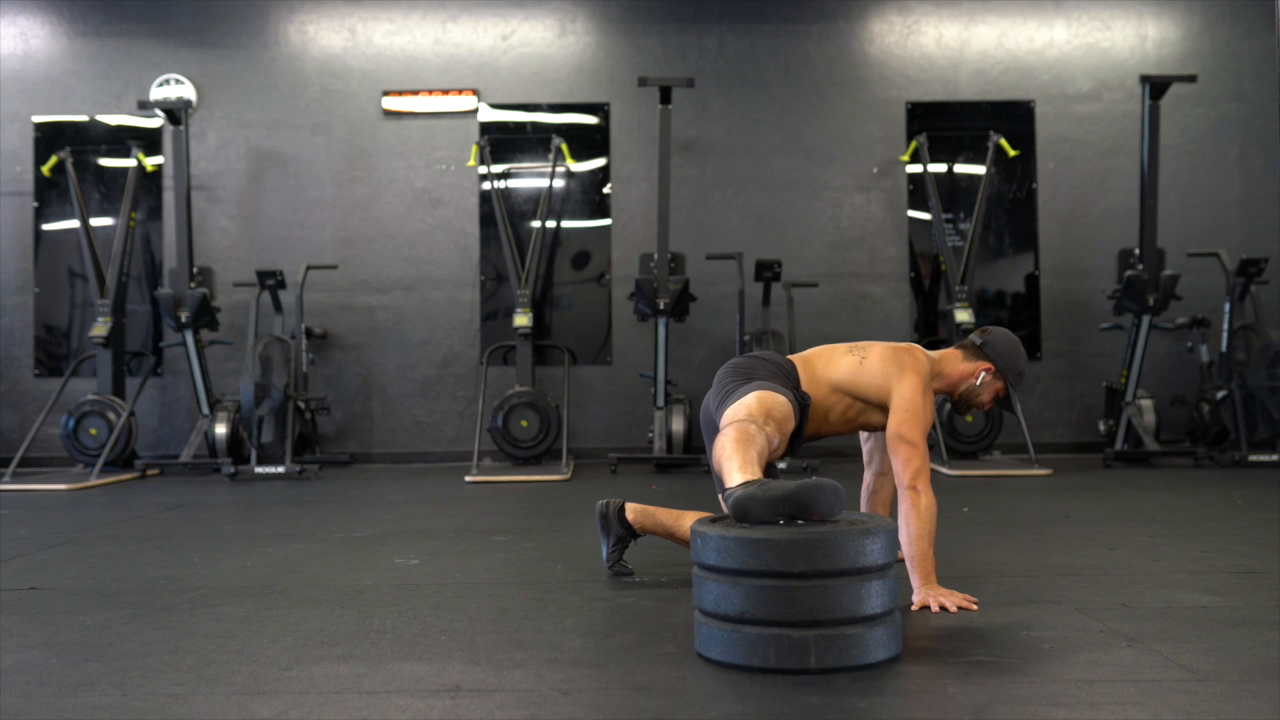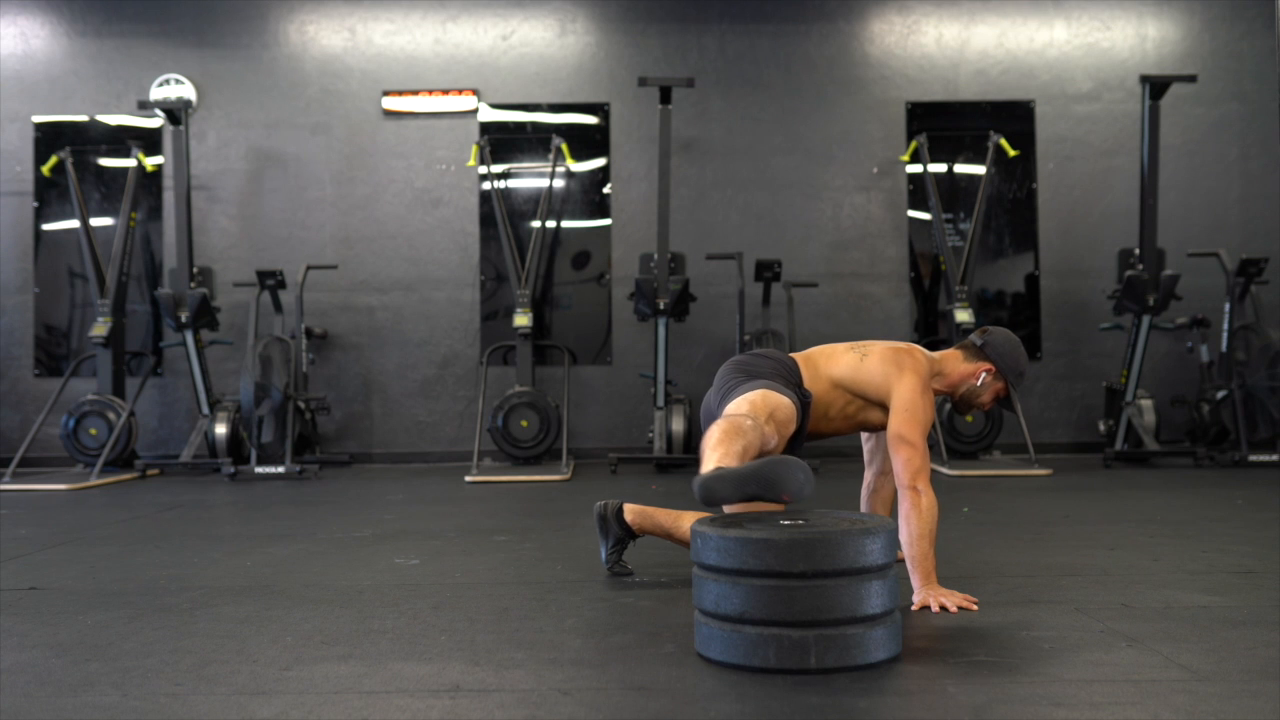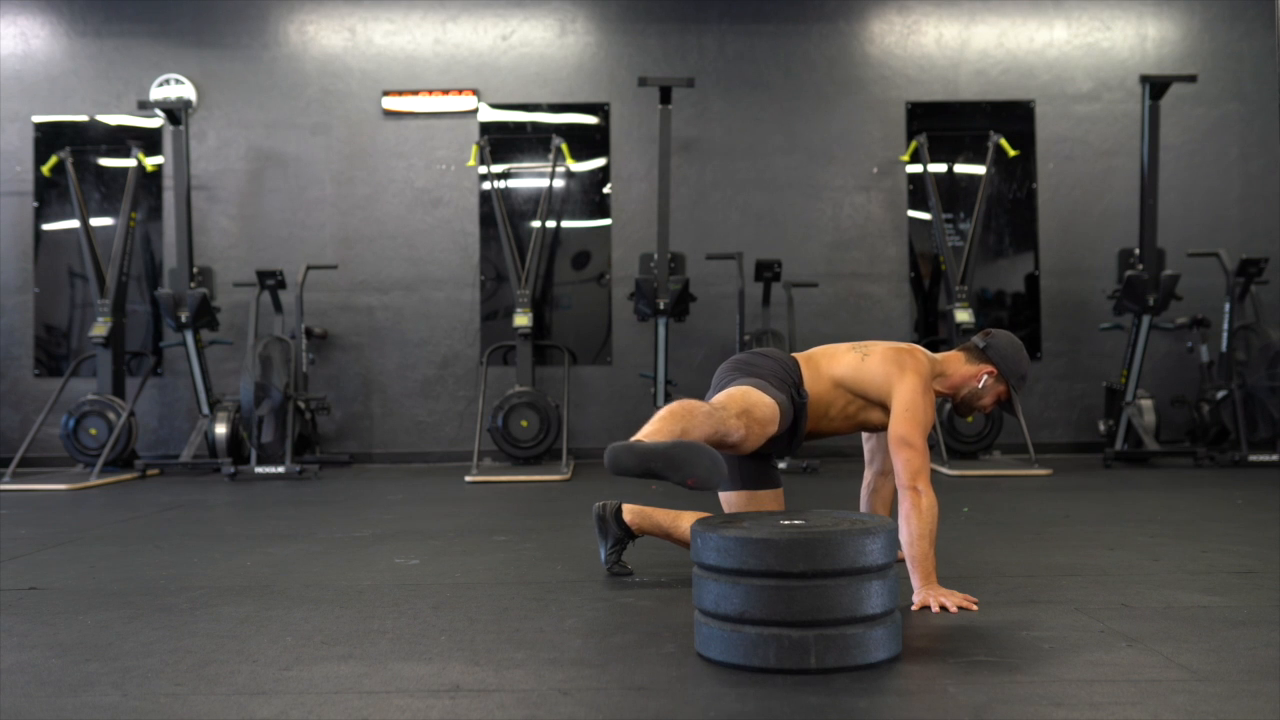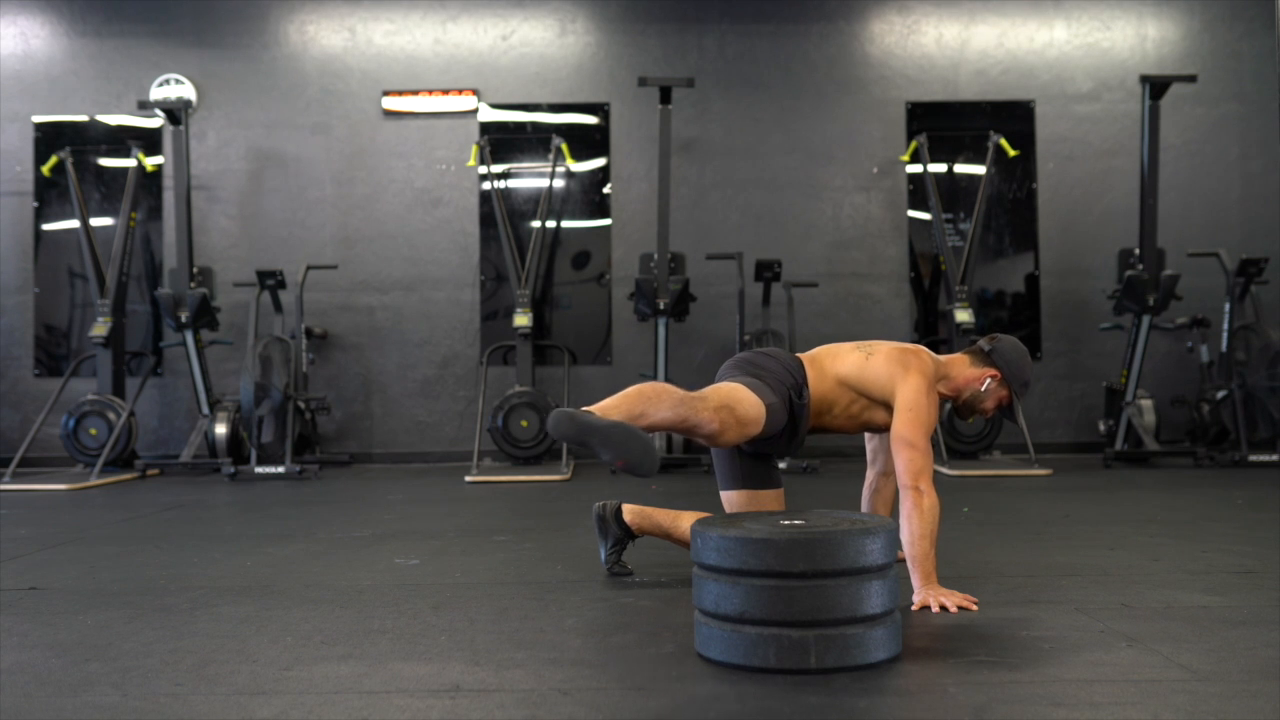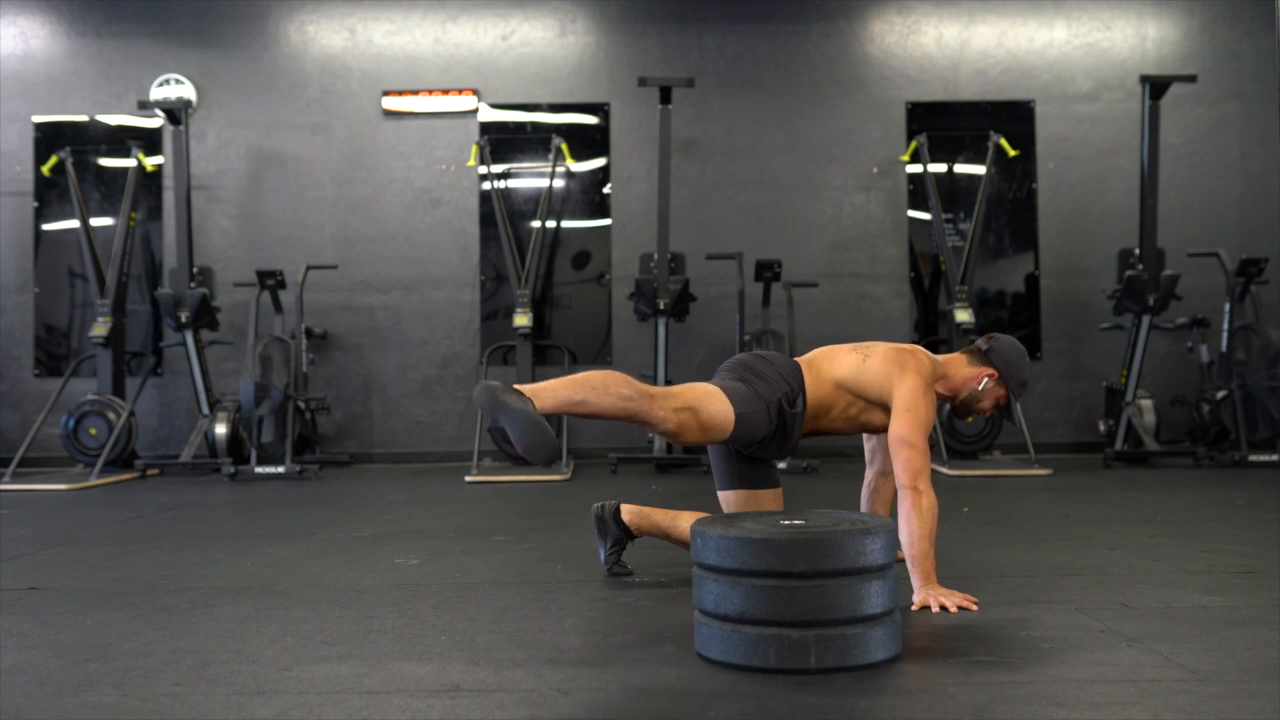
dt=0.5s
person 1, frame 1
left shoulder: (904, 372)
right shoulder: (915, 384)
left elbow: (881, 469)
right elbow: (914, 488)
right wrist: (925, 585)
left hip: (731, 407)
right hip: (752, 385)
right knee: (760, 430)
left ankle: (627, 516)
right ankle: (747, 487)
person 1, frame 2
left shoulder: (905, 372)
right shoulder: (916, 382)
left elbow: (881, 470)
right elbow: (914, 488)
right wrist: (926, 585)
left hip: (737, 403)
right hip: (755, 380)
right knee: (762, 427)
left ankle: (625, 518)
right ankle: (716, 474)
person 1, frame 3
left shoulder: (908, 374)
right shoulder: (917, 384)
left elbow: (881, 471)
right elbow: (915, 489)
right wrist: (926, 585)
left hip: (756, 408)
right hip: (760, 381)
right knee: (736, 425)
left ankle: (625, 518)
right ankle: (645, 446)
person 1, frame 4
left shoulder: (913, 374)
right shoulder: (921, 384)
left elbow: (884, 472)
right elbow: (916, 490)
right wrist: (926, 585)
left hip: (767, 420)
right hip: (765, 382)
right knee: (710, 416)
left ankle: (625, 517)
right ankle: (593, 418)
person 1, frame 5
left shoulder: (909, 373)
right shoulder: (917, 384)
left elbow: (881, 471)
right elbow: (914, 489)
right wrist: (926, 585)
left hip: (758, 421)
right hip: (762, 391)
right knee: (671, 413)
left ankle: (626, 518)
right ankle: (522, 398)
